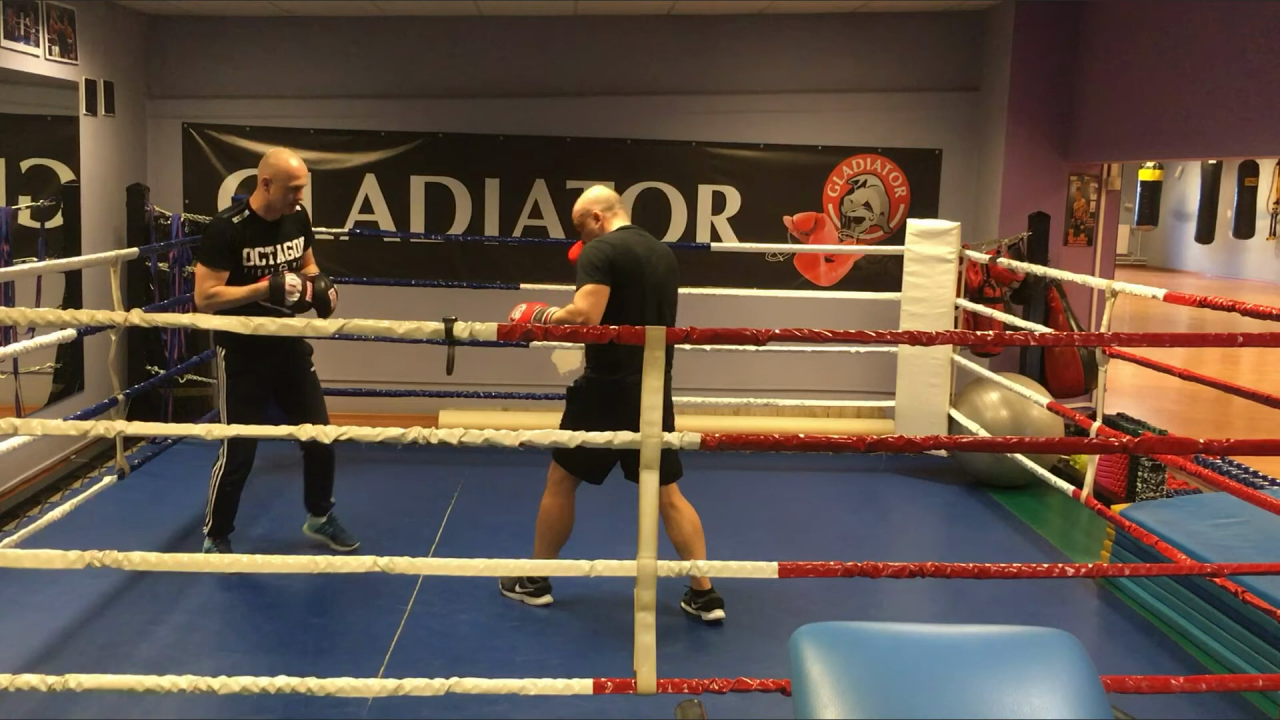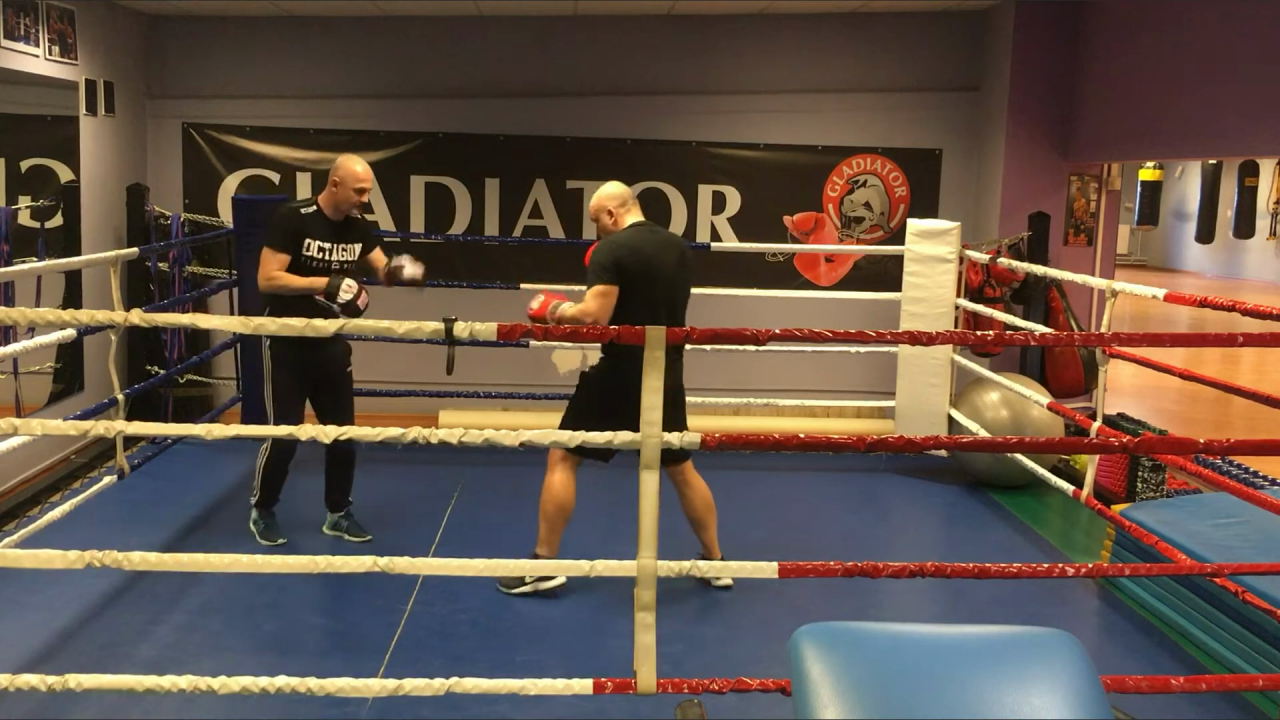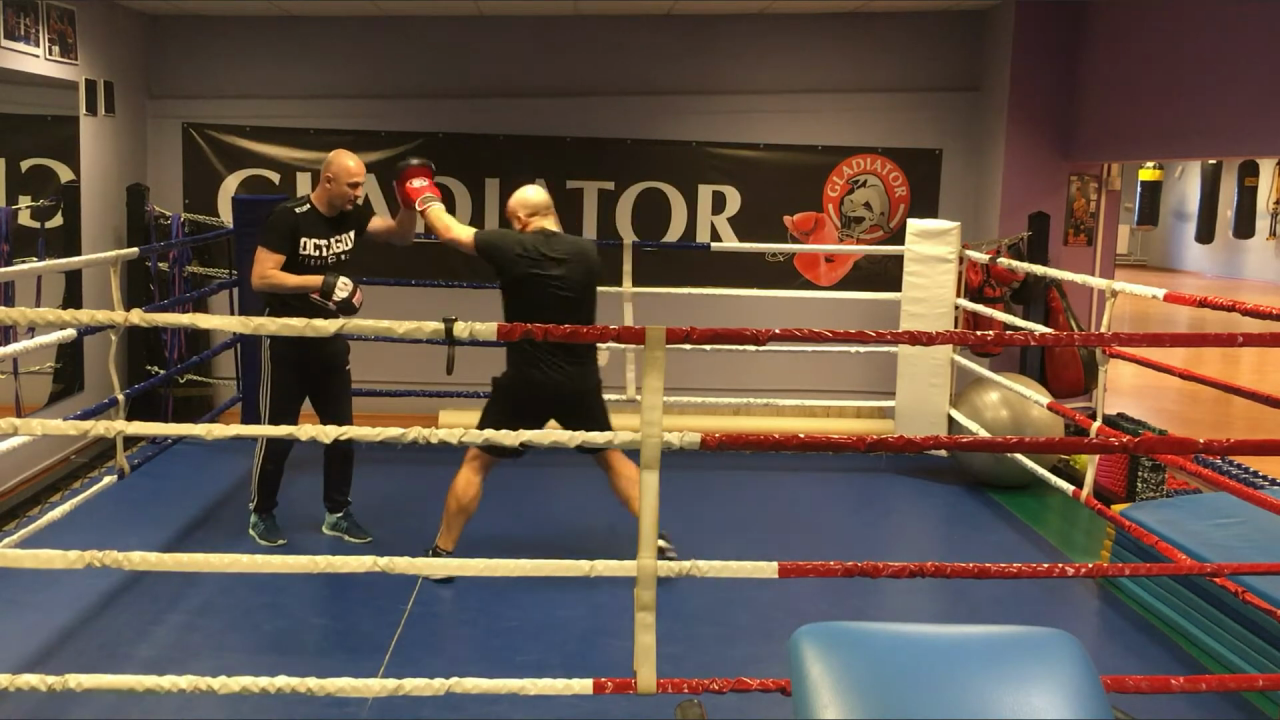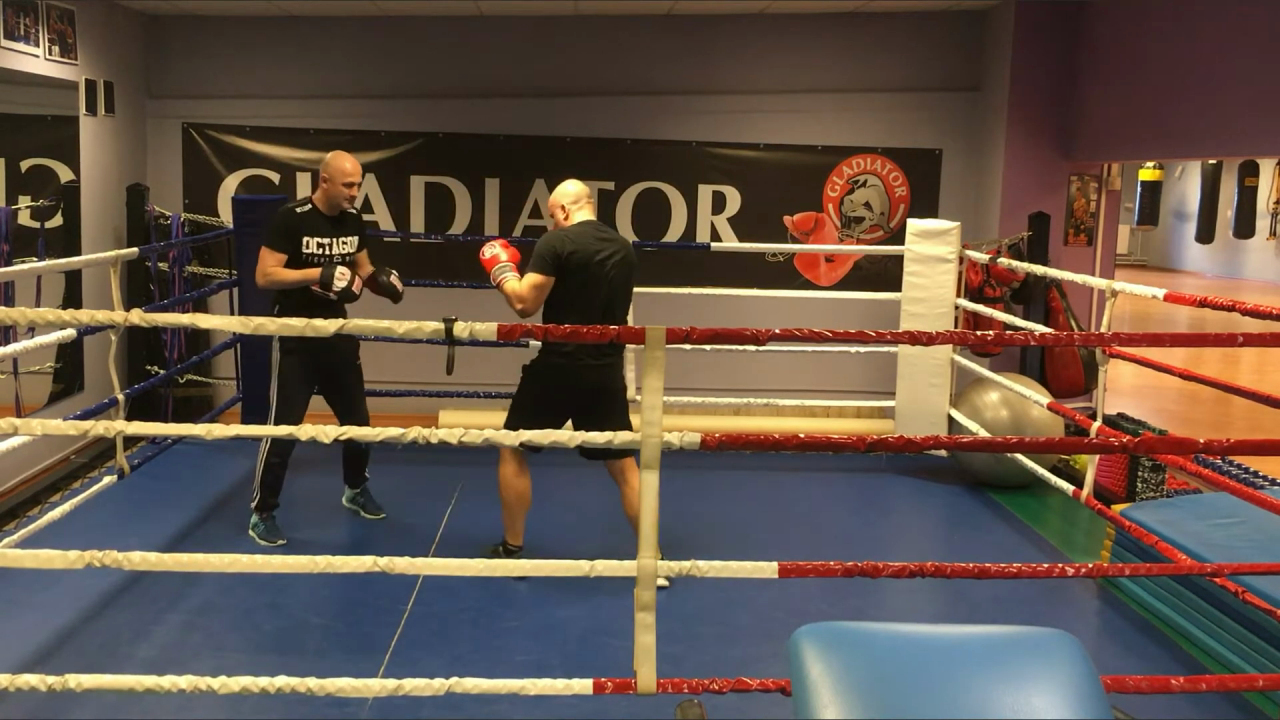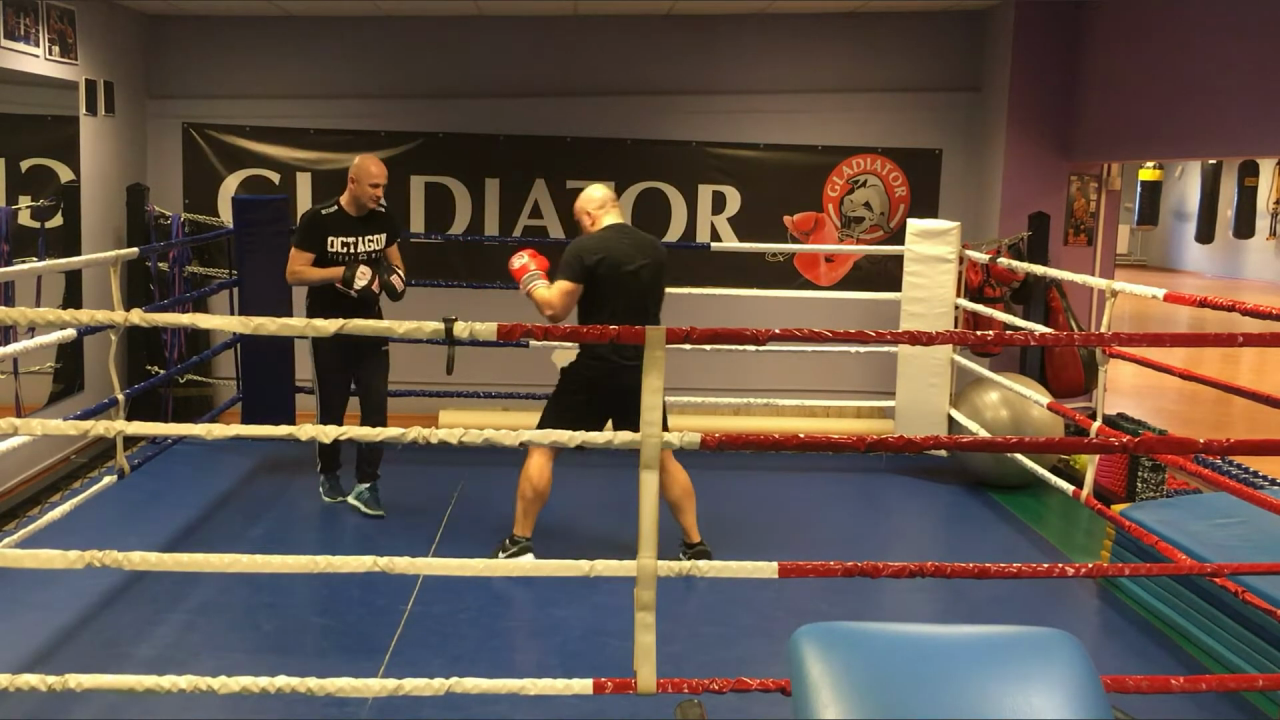
dt=0.7s
person 1, frame 1
left shoulder: (601, 251)
right shoulder: (664, 254)
left elbow: (585, 315)
left wrist: (541, 316)
left hip: (608, 387)
left knee: (561, 479)
right knee: (666, 491)
left ankle: (536, 581)
right ankle: (704, 592)
person 1, frame 2
left shoulder: (614, 249)
right shoulder: (678, 247)
left elbow: (595, 317)
left wrist: (553, 309)
left hip: (620, 377)
right hip: (667, 377)
left knee: (563, 459)
right knee: (681, 469)
left ankle: (543, 565)
right ankle: (714, 562)
person 1, frame 3
left shoulder: (512, 247)
right shoulder: (588, 253)
left elbow: (449, 231)
left wrist: (424, 196)
left hip: (527, 381)
right hip: (581, 379)
left knee: (476, 463)
right knee: (611, 457)
left ankle: (442, 554)
right ankle: (653, 540)
person 1, frame 4
left shoulder: (557, 243)
right shoulder: (625, 249)
left elbow: (524, 303)
left wrist: (501, 269)
left hip: (558, 368)
right hip: (606, 373)
left knee: (513, 453)
right knee: (623, 467)
left ankle: (512, 550)
person 1, frame 5
left shoulder: (584, 249)
right shoulder: (655, 249)
left elbow: (554, 310)
left wrist: (529, 278)
left hip: (594, 370)
right hip: (643, 370)
left knee: (541, 448)
right knee: (662, 456)
left ankle: (519, 543)
right ankle: (695, 546)
person 2, frame 1
left shoulder: (298, 219)
right shoulder: (226, 228)
right elbow: (204, 298)
left wrist: (318, 285)
right wrist: (266, 288)
left hip: (289, 348)
right hip: (242, 356)
left knee: (320, 437)
right knee: (238, 452)
left ankle: (320, 519)
right ankle: (216, 537)
person 2, frame 2
left shoulder: (358, 227)
right shoulder: (293, 218)
left elbow: (383, 269)
right elbow: (267, 279)
left wrist: (397, 271)
right wrist: (326, 284)
left hip: (330, 342)
right hip: (288, 343)
left knee: (343, 434)
right knee: (285, 434)
left ankle: (338, 513)
right ankle: (262, 510)
person 2, frame 3
left shoulder: (350, 215)
right shoulder: (288, 218)
left elbow: (400, 234)
right elbow: (261, 278)
left wrist: (410, 204)
right wrist: (321, 282)
left hip: (330, 340)
right hip: (286, 342)
left knee: (341, 431)
right knee: (278, 433)
left ankle: (337, 512)
right ankle: (262, 514)
person 2, frame 4
left shoulder: (353, 220)
right shoulder: (291, 218)
left elbow: (360, 266)
right elbow: (264, 275)
left wrist: (378, 279)
right wrist: (318, 274)
left hip: (338, 334)
right hip: (296, 339)
left knee: (357, 421)
right knee: (283, 428)
left ankle: (355, 490)
right ankle: (262, 514)
person 2, frame 5
left shoulder: (384, 218)
right shoulder: (318, 220)
left elbow: (393, 259)
right elbow: (294, 272)
left wrist: (394, 274)
right wrist: (343, 272)
left hip: (369, 324)
left knee: (376, 405)
right knee: (331, 408)
left ankle: (365, 487)
right ankle: (328, 475)
